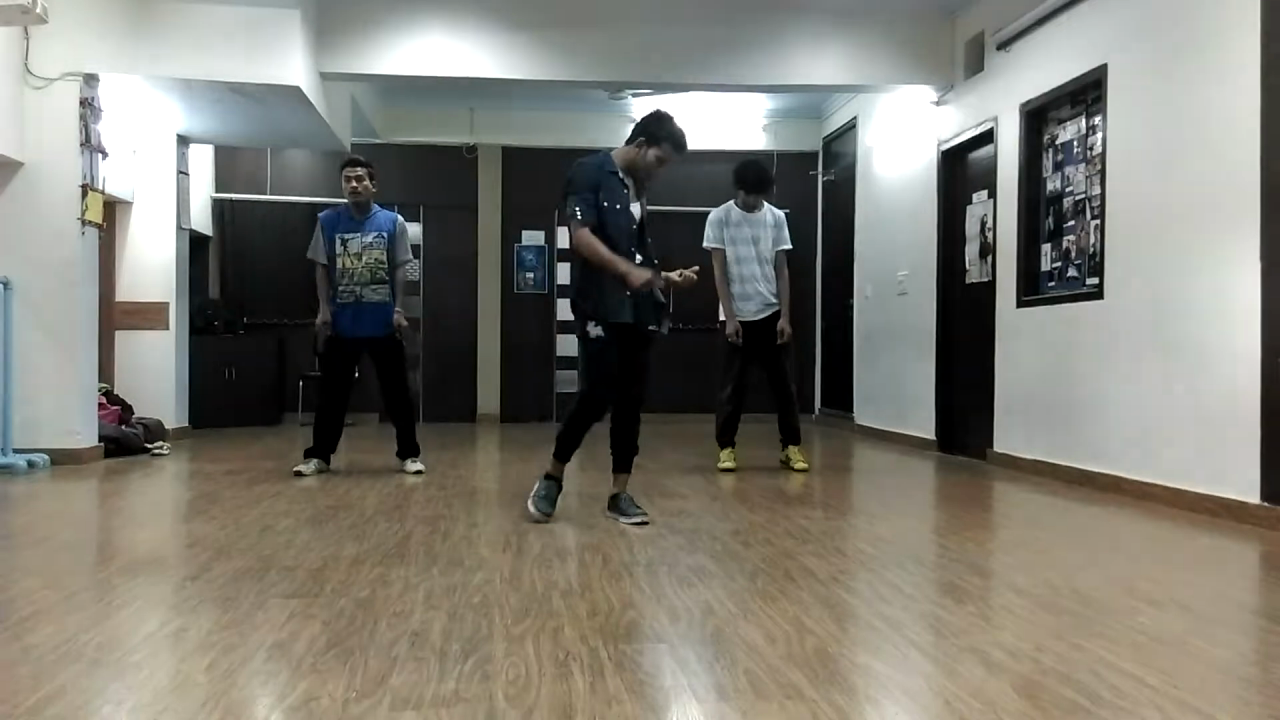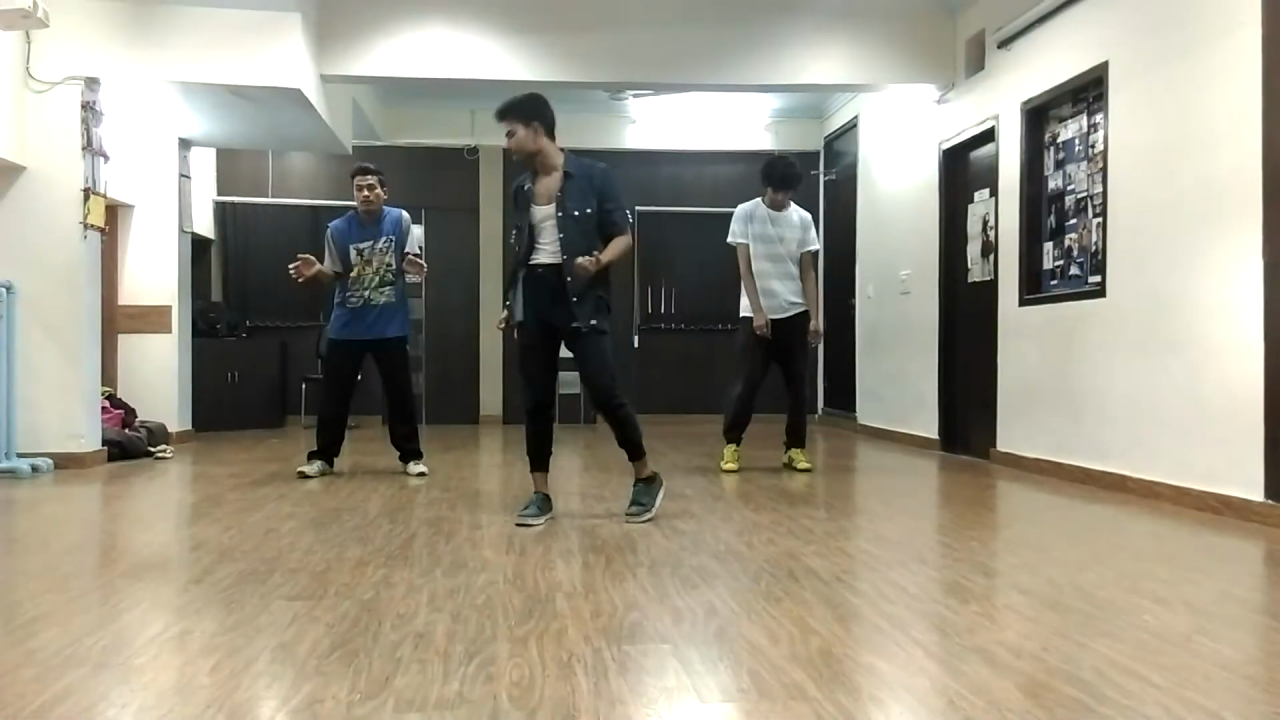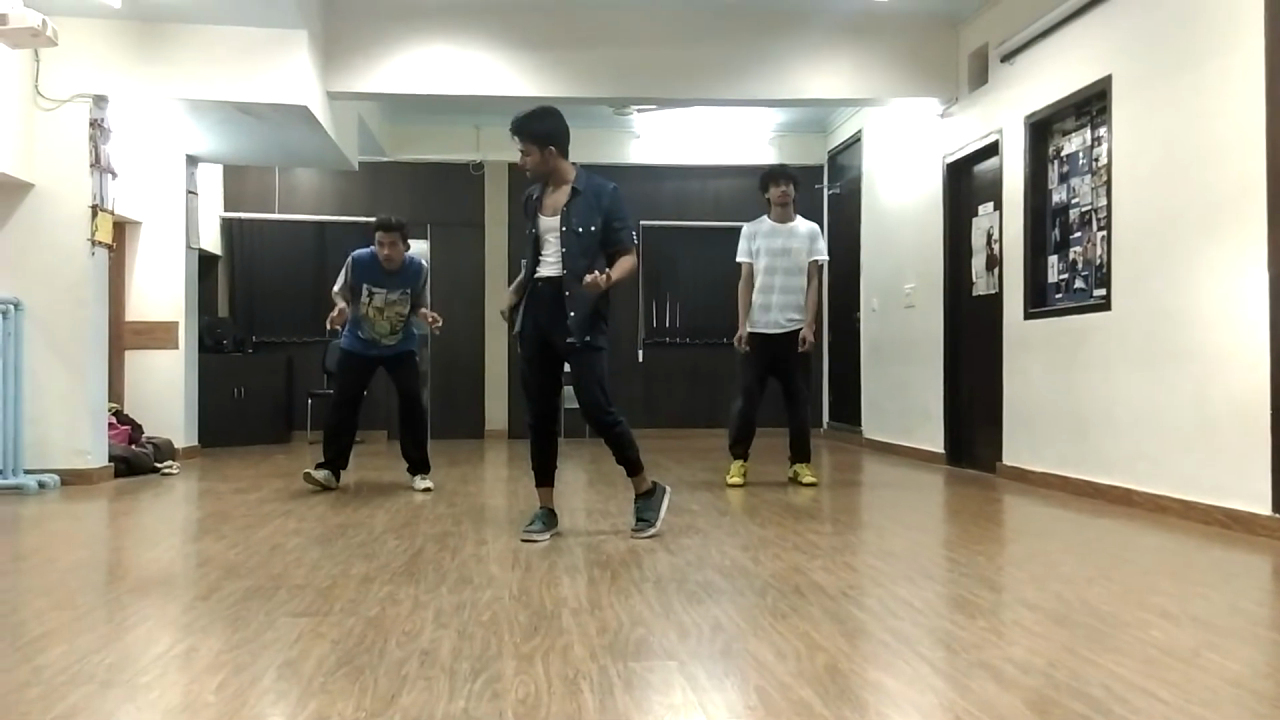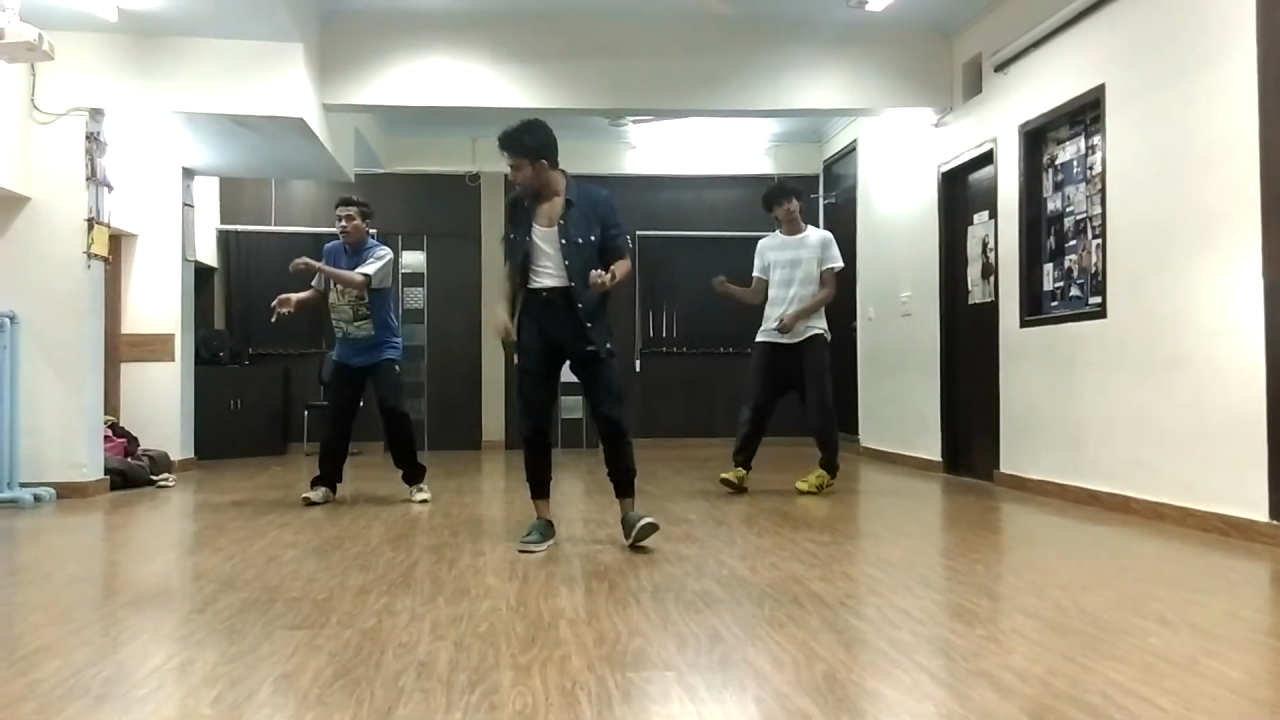
dt=1s
person 1, frame 1
left shoulder: (638, 187)
right shoulder: (590, 172)
right elbow: (580, 235)
left wrist: (663, 277)
right wrist: (627, 271)
left hip: (636, 303)
right hip: (601, 300)
left knee: (631, 398)
right knee: (598, 393)
left ankle: (619, 493)
right ankle: (552, 477)
person 1, frame 2
left shoulder: (594, 176)
right shoulder: (522, 189)
left elbow: (623, 235)
left wrist: (597, 262)
right wrist: (510, 303)
left hip: (581, 295)
right hip: (534, 296)
left knee: (604, 390)
right knee: (536, 400)
left ankle: (646, 477)
right ankle: (540, 494)
person 1, frame 3
left shoulder: (602, 193)
right shoulder: (533, 197)
left elbow: (628, 255)
left wrist: (607, 279)
right wrist: (514, 293)
left hip: (580, 312)
right hip: (537, 310)
left knee: (596, 407)
right knee: (540, 413)
left ankle: (647, 490)
right ankle: (546, 510)
person 1, frame 4
left shoulder: (595, 201)
right shoulder: (517, 207)
left elbow: (624, 259)
left wrist: (609, 278)
right wrist: (506, 309)
left hip: (584, 317)
right hip: (536, 319)
left knee: (610, 418)
right knee: (535, 424)
left ankle: (629, 513)
right ankle: (543, 520)
person 2, frame 1
left shoulder: (776, 218)
right shoulder: (719, 217)
left elbow: (782, 270)
right elbow: (719, 271)
left wrist: (784, 316)
right wrist: (730, 317)
left hip: (771, 314)
right hip: (737, 316)
left knee: (783, 383)
right knee: (733, 385)
left ankle: (791, 447)
right ankle: (726, 448)
person 2, frame 2
left shoulder: (803, 219)
right shoulder: (745, 213)
left elbow: (808, 271)
right elbow: (744, 267)
left wrist: (814, 317)
right wrist: (758, 311)
left hip: (794, 315)
right hip: (755, 314)
left knee: (798, 385)
right knee: (746, 383)
left ankle: (795, 449)
right ankle: (731, 446)
person 2, frame 3
left shoulder: (810, 231)
right shoulder: (752, 230)
left elbow: (813, 281)
right elbow: (745, 281)
left wrist: (809, 325)
right wrist: (742, 325)
left hip: (795, 329)
right hip: (758, 329)
left knee: (799, 399)
right knee: (747, 398)
left ankle: (800, 463)
right ankle: (738, 462)
person 2, frame 4
left shoulder: (822, 239)
right shoulder: (765, 246)
left elbow: (829, 290)
right elbow: (756, 294)
left wrist: (797, 316)
right wrist: (730, 289)
left hip: (810, 335)
right hip: (769, 338)
left knee: (820, 404)
right knee: (755, 405)
left ankle: (827, 469)
right ankle: (740, 468)
person 3, frame 1
left shoulder: (393, 222)
right shoulder: (328, 221)
left elbow: (400, 269)
right elbow: (321, 269)
left wrist: (398, 309)
right wrist: (323, 309)
left hip: (383, 323)
right hip: (342, 324)
left knee: (397, 391)
right knee: (332, 391)
left ankle: (409, 454)
right ankle: (319, 455)
person 3, frame 2
left shoulder: (400, 220)
right shoulder: (338, 229)
left elbow: (409, 261)
right elbow: (335, 273)
left wrist: (413, 265)
right wrist: (315, 270)
left hip: (391, 325)
right hip: (346, 326)
left knee: (400, 392)
right knee: (334, 393)
left ankle: (411, 456)
right ankle: (323, 457)
person 3, frame 3
left shoulder: (418, 268)
right shoulder: (358, 261)
left elbow: (418, 305)
right elbow: (340, 292)
left wrist: (425, 315)
right wrist: (341, 307)
left hip: (400, 345)
right hip: (357, 343)
left knee: (412, 400)
right knee: (343, 401)
left ankle: (419, 471)
right ankle: (330, 469)
person 3, frame 4
left shoulder: (381, 254)
right shoulder: (331, 251)
left elbow: (358, 282)
right elbow: (320, 289)
left wrist: (318, 267)
right wrist: (296, 298)
left hip: (382, 349)
right hip: (346, 352)
left knee: (392, 409)
right knee: (337, 417)
left ankle: (415, 480)
right ankle: (326, 483)
